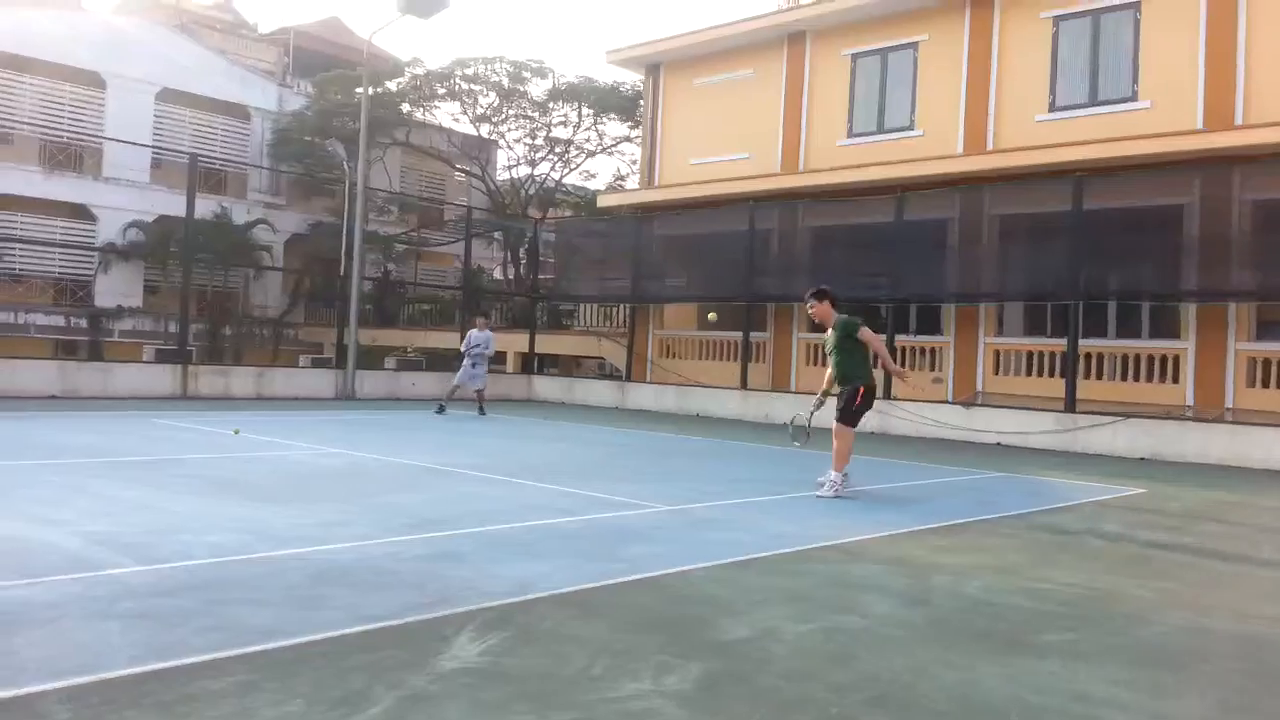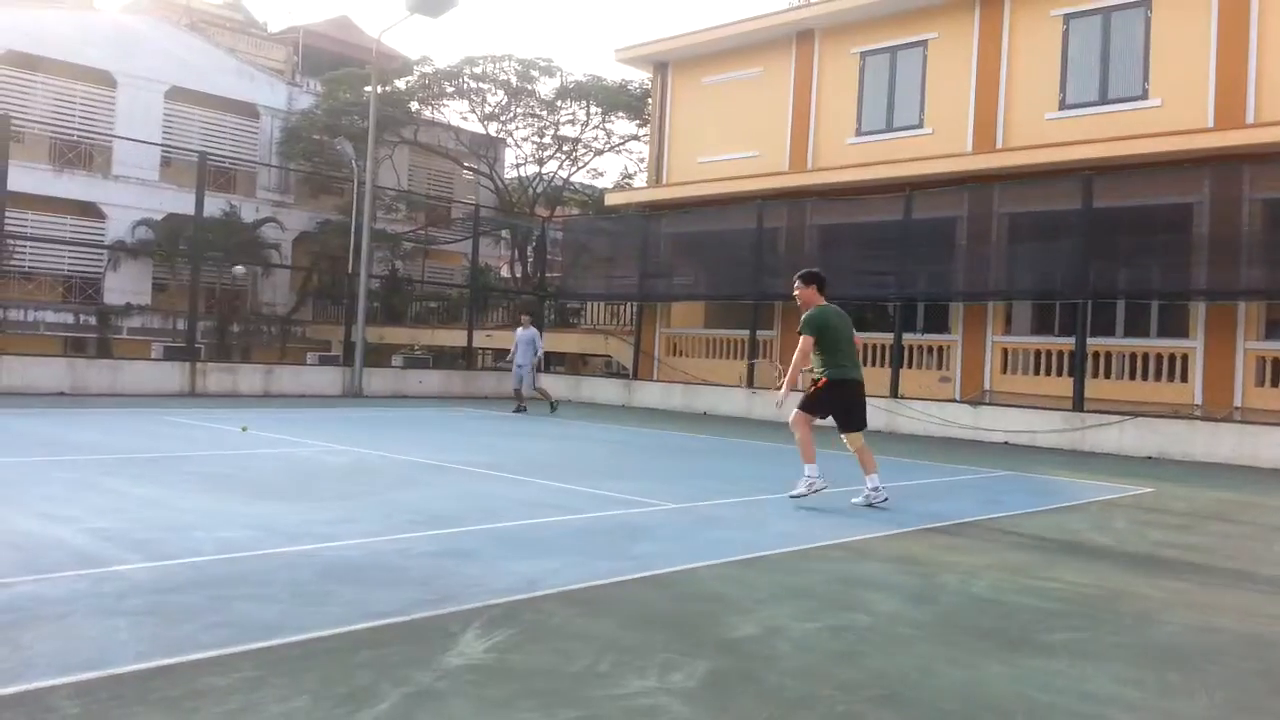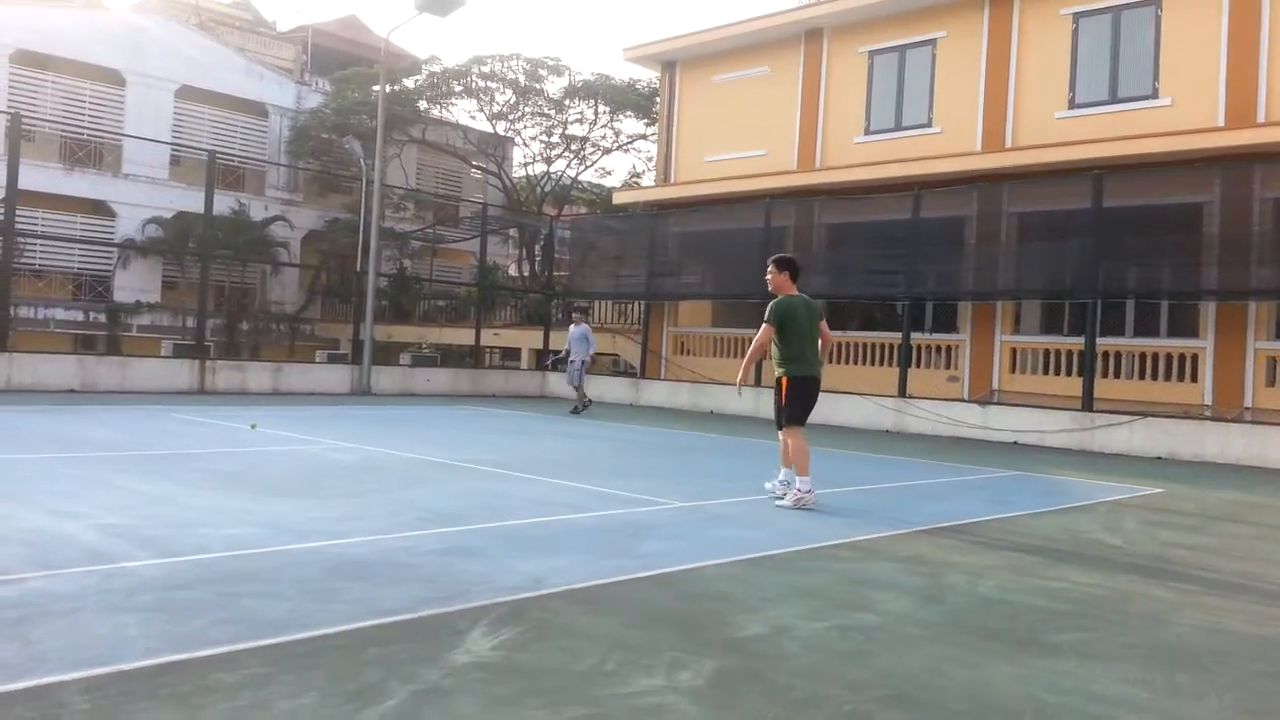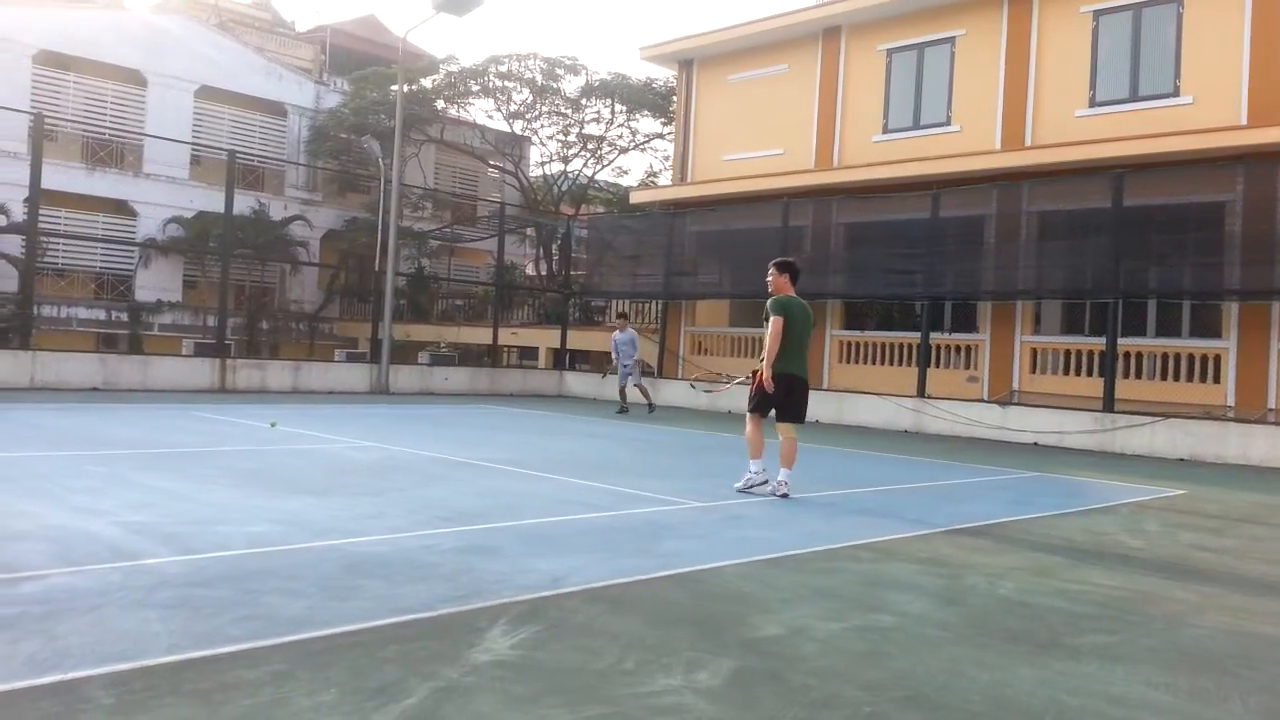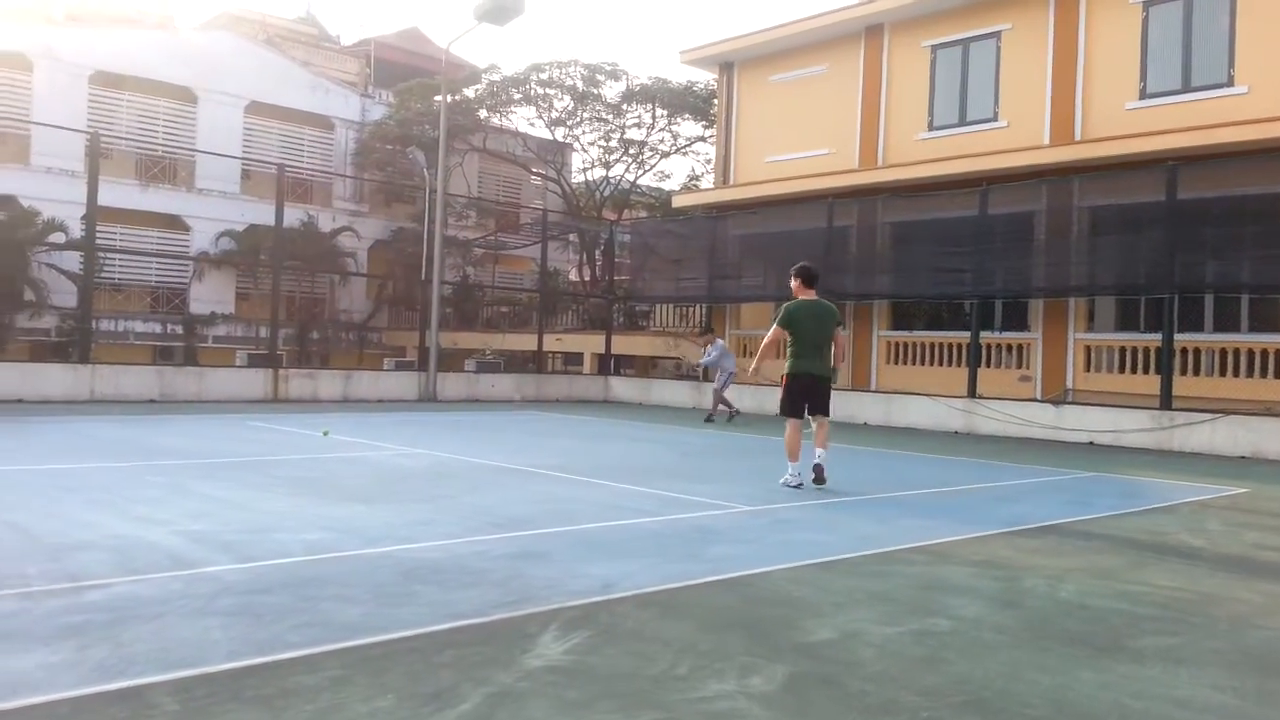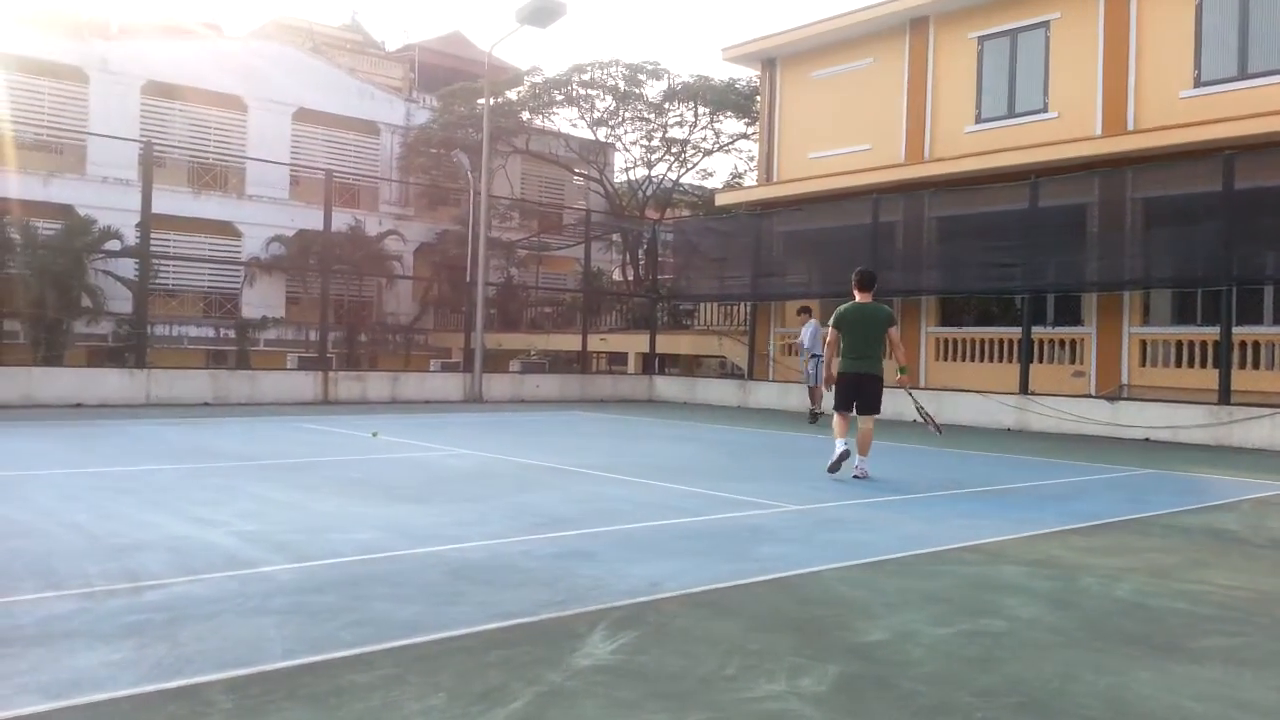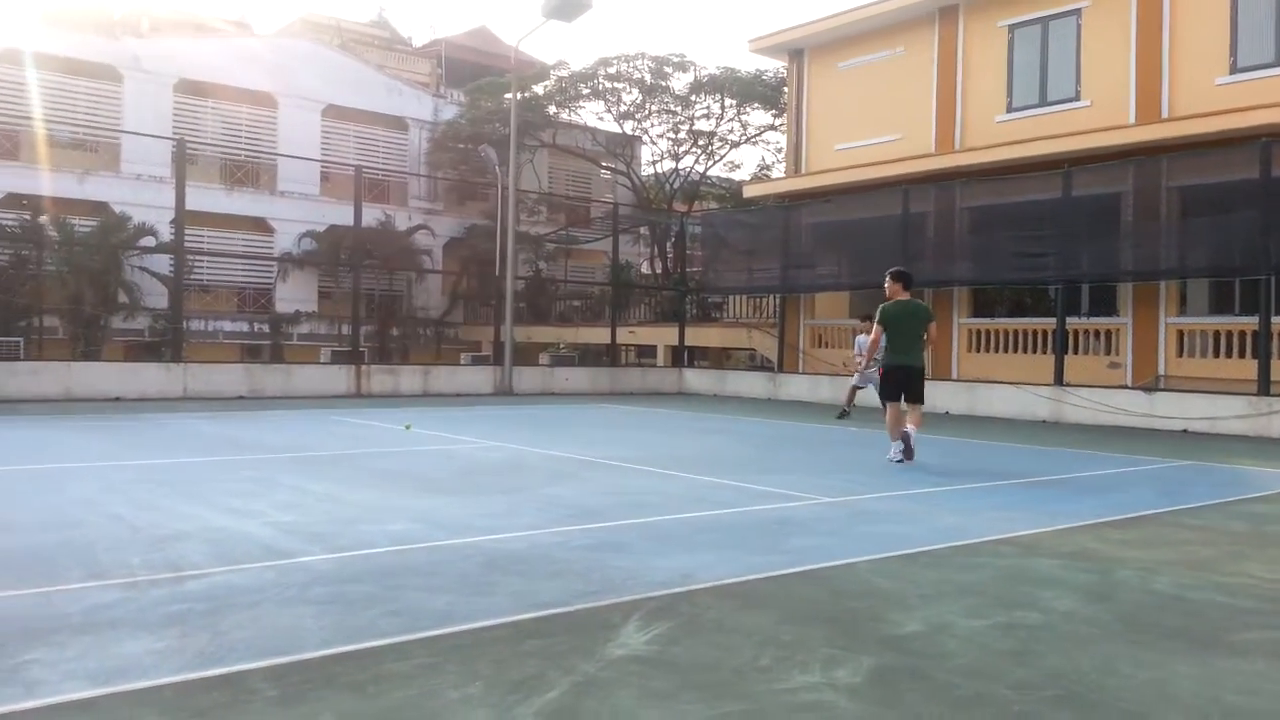
dt=0.5s
person 1, frame 1
left shoulder: (845, 322)
right shoulder: (829, 334)
left elbow: (874, 340)
left wrist: (891, 367)
right wrist: (823, 393)
left hip: (860, 387)
right hip: (846, 388)
left knee: (841, 429)
right knee: (841, 431)
left ankle: (836, 481)
right ankle: (837, 474)
person 1, frame 2
left shoulder: (811, 317)
right shoulder: (840, 313)
left elbow: (802, 352)
right elbow: (856, 343)
left wrist: (786, 385)
left hip: (832, 381)
right hip: (854, 381)
left knee: (799, 419)
right knee: (854, 437)
left ankle: (812, 477)
right ankle: (875, 489)
person 1, frame 3
left shoulder: (779, 305)
right shoulder: (811, 304)
left elbow: (761, 342)
right elbow: (827, 338)
left wrist: (743, 371)
left hip: (791, 377)
right hip: (811, 376)
left knee: (792, 431)
right knee: (787, 430)
left ankle: (804, 489)
right ankle: (784, 481)
person 1, frame 4
left shoulder: (776, 303)
right shoulder: (806, 309)
left elbow: (775, 332)
left wrist: (767, 365)
left hip: (776, 373)
right hip: (800, 376)
left knee: (754, 419)
right knee: (787, 429)
left ankle: (756, 472)
right ankle: (782, 481)
person 1, frame 5
left shoulder: (791, 309)
right shoulder: (831, 310)
left elbow: (771, 340)
right elbow: (839, 344)
left wrist: (755, 364)
right wrist: (835, 368)
left hip: (797, 372)
right hip: (822, 373)
left knee: (793, 422)
right knee: (820, 420)
left ankle: (794, 473)
right ankle: (820, 458)
person 1, frame 6
left shoulder: (842, 311)
right shoulder: (885, 313)
left elbow: (831, 343)
right elbow: (896, 344)
left wrist: (828, 370)
right wrist: (903, 370)
left hip: (846, 371)
right hip: (873, 373)
left knee: (841, 414)
right knee: (866, 420)
left ankle: (840, 447)
right ankle: (861, 466)
person 1, frame 7
left shoulder: (885, 309)
right shoulder: (923, 308)
left elbow: (874, 340)
right elbow: (932, 337)
left wrist: (867, 359)
left hip: (891, 365)
right hip: (915, 365)
left knee: (892, 406)
right knee: (915, 407)
left ankle: (895, 450)
right ankle: (909, 432)
